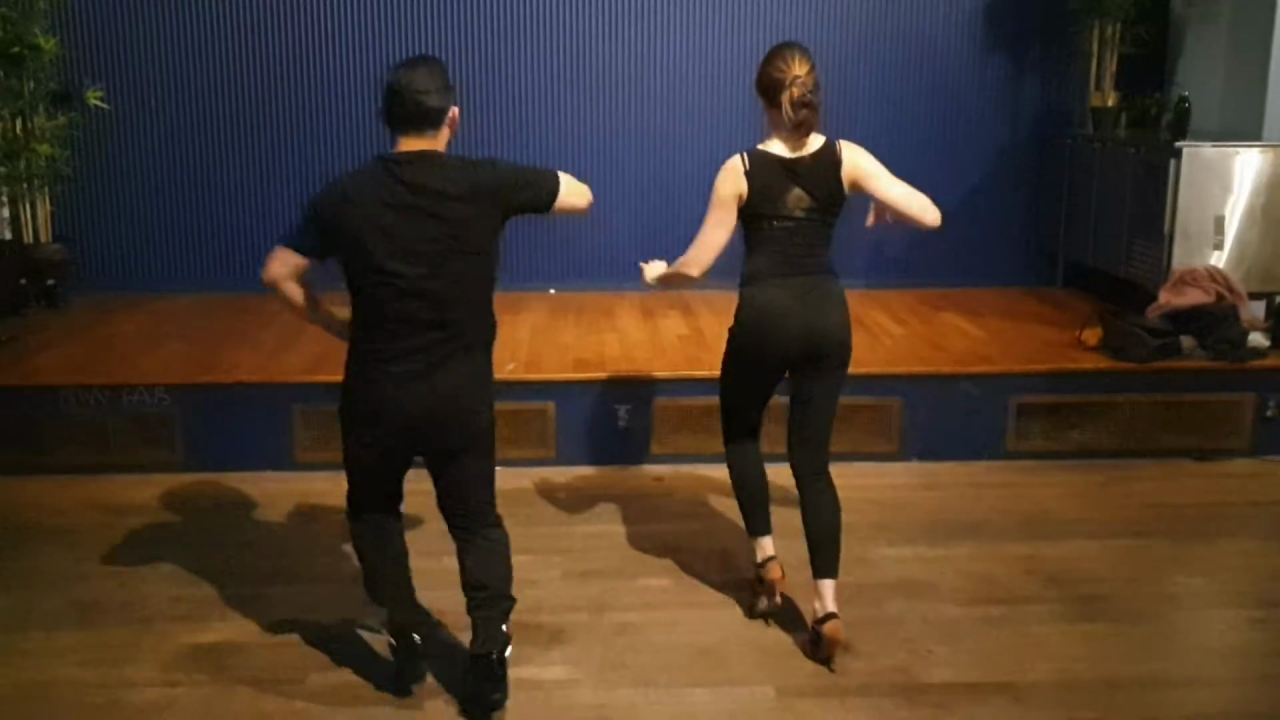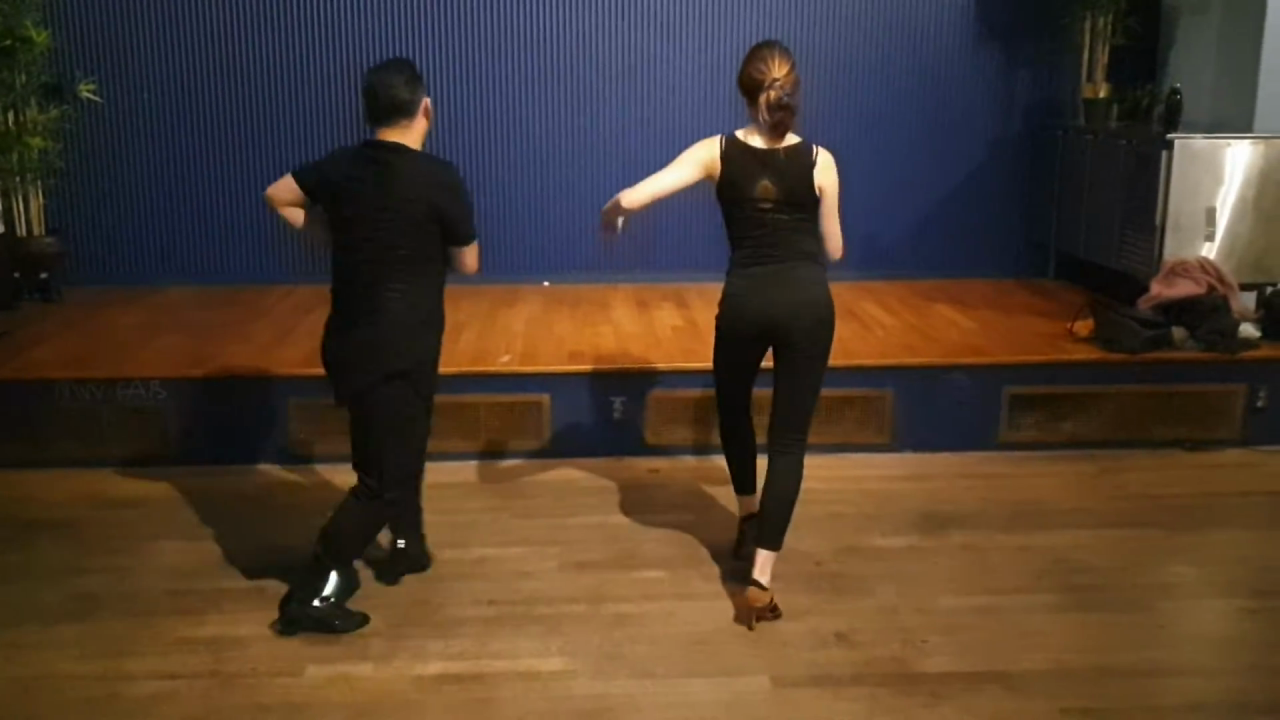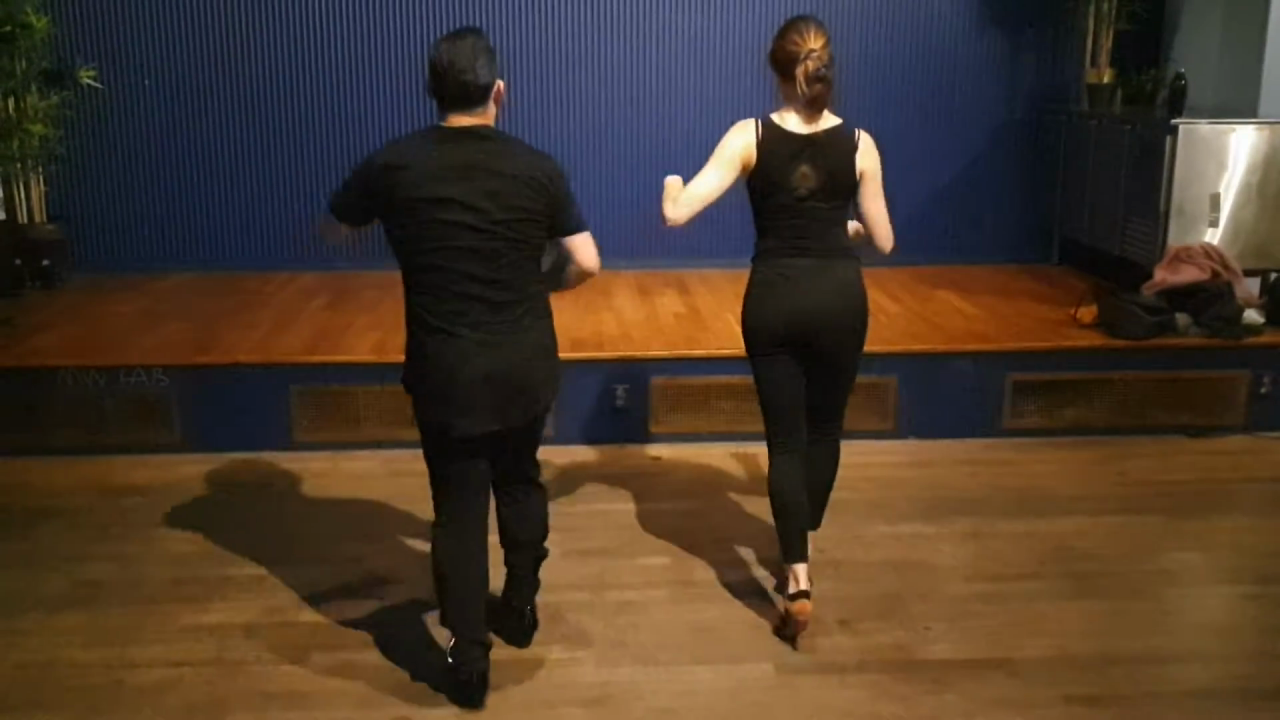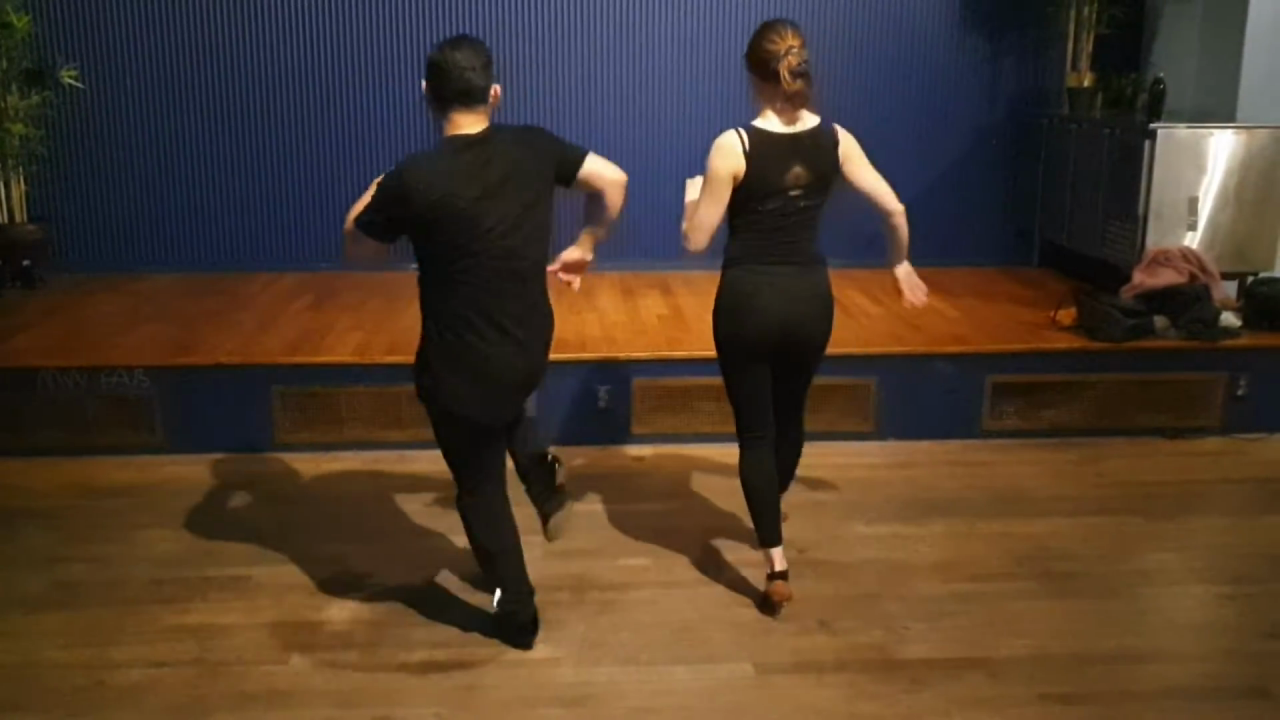
dt=1s
person 1, frame 1
left shoulder: (344, 195)
right shoulder: (482, 180)
left elbow: (279, 276)
right elbow: (581, 199)
left wrist: (333, 324)
right wrist: (520, 199)
left hip: (378, 393)
right hip: (462, 395)
left knee: (374, 511)
right knee: (475, 520)
left ankle: (406, 631)
right ankle: (489, 656)
person 1, frame 2
left shoulder: (339, 166)
right shoulder: (438, 178)
left elbow: (278, 197)
right elbow: (468, 264)
left hip: (349, 344)
right hip: (394, 355)
left knee: (393, 451)
right knee: (385, 478)
left ankle: (407, 544)
right ankle: (311, 596)
person 1, frame 3
left shoulder: (393, 165)
right shoulder: (536, 168)
left elbow: (336, 224)
right elbow: (586, 264)
left hip: (445, 373)
right hip: (527, 366)
left knee: (458, 509)
right knee: (519, 481)
left ankle: (468, 658)
right ankle: (521, 608)
person 1, frame 4
left shoulder: (416, 176)
right shoulder: (534, 147)
left elbow: (356, 242)
right elbow: (613, 180)
right wrist: (585, 249)
left hip: (460, 365)
right hip: (529, 349)
left knee: (479, 484)
right knee: (504, 416)
left ankle: (516, 609)
right ankle: (539, 476)
person 2, frame 1
left shoulder: (739, 169)
right shoulder: (845, 159)
left elbow: (695, 265)
right elbow: (929, 218)
left wrist: (657, 274)
right wrist: (884, 205)
left hip: (766, 318)
right hip: (828, 318)
left knee: (741, 435)
right knee: (812, 461)
left ankle: (766, 559)
right ankle: (827, 609)
person 2, frame 2
left shoulder: (718, 152)
right shoulder: (818, 161)
left elbow: (630, 197)
right elbow: (833, 251)
left wrist: (612, 212)
left hip: (746, 301)
right hip: (806, 302)
left knee: (734, 409)
right knee: (789, 440)
left ankle: (749, 513)
right ankle: (760, 581)
person 2, frame 3
left shoulder: (750, 136)
right shoulder: (859, 144)
left elbow: (678, 213)
right elbow: (883, 240)
left wrist: (671, 187)
left hip: (772, 300)
right hip: (839, 298)
left knee: (785, 441)
right knee: (824, 429)
left ankle: (797, 589)
right ankle: (802, 550)
person 2, frame 4
left shoulder: (733, 145)
right shoulder: (834, 138)
left elbow: (696, 241)
right elbow: (893, 210)
left wrist: (693, 194)
right wrist: (901, 264)
left hip: (747, 303)
right hip: (809, 298)
left knee: (756, 433)
right knee: (787, 417)
left ankle: (776, 572)
right ankle: (770, 528)
